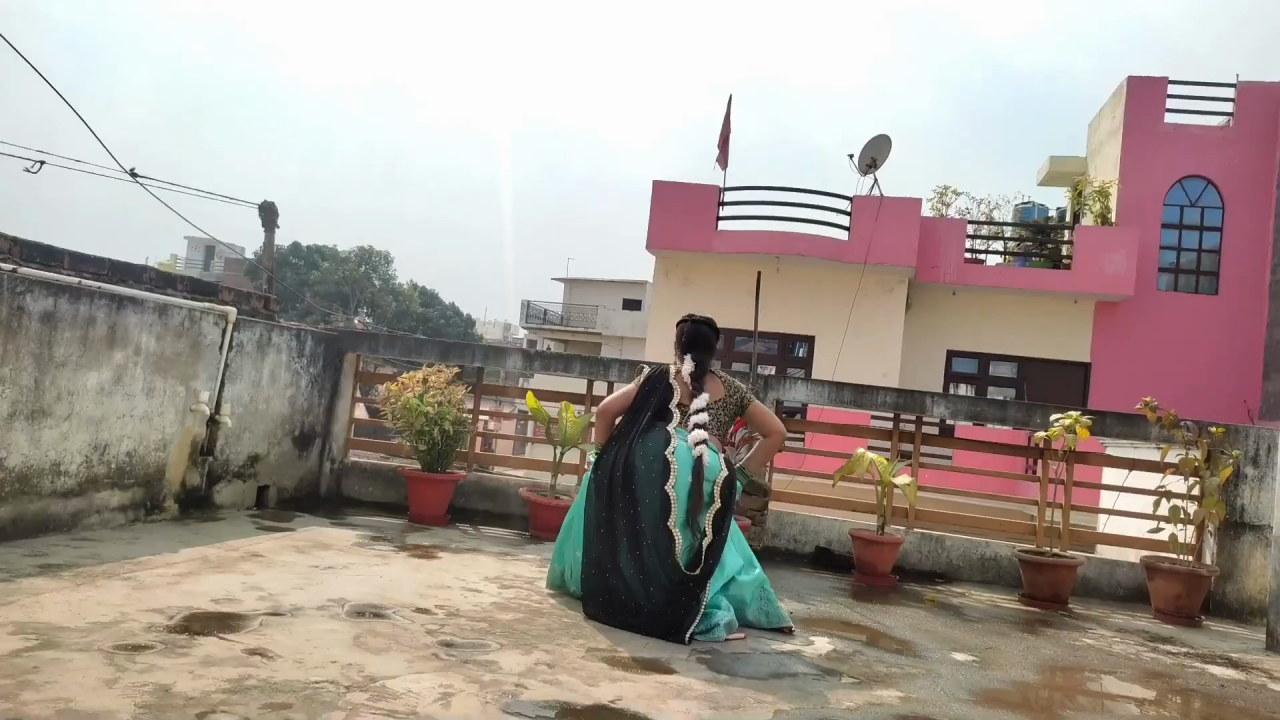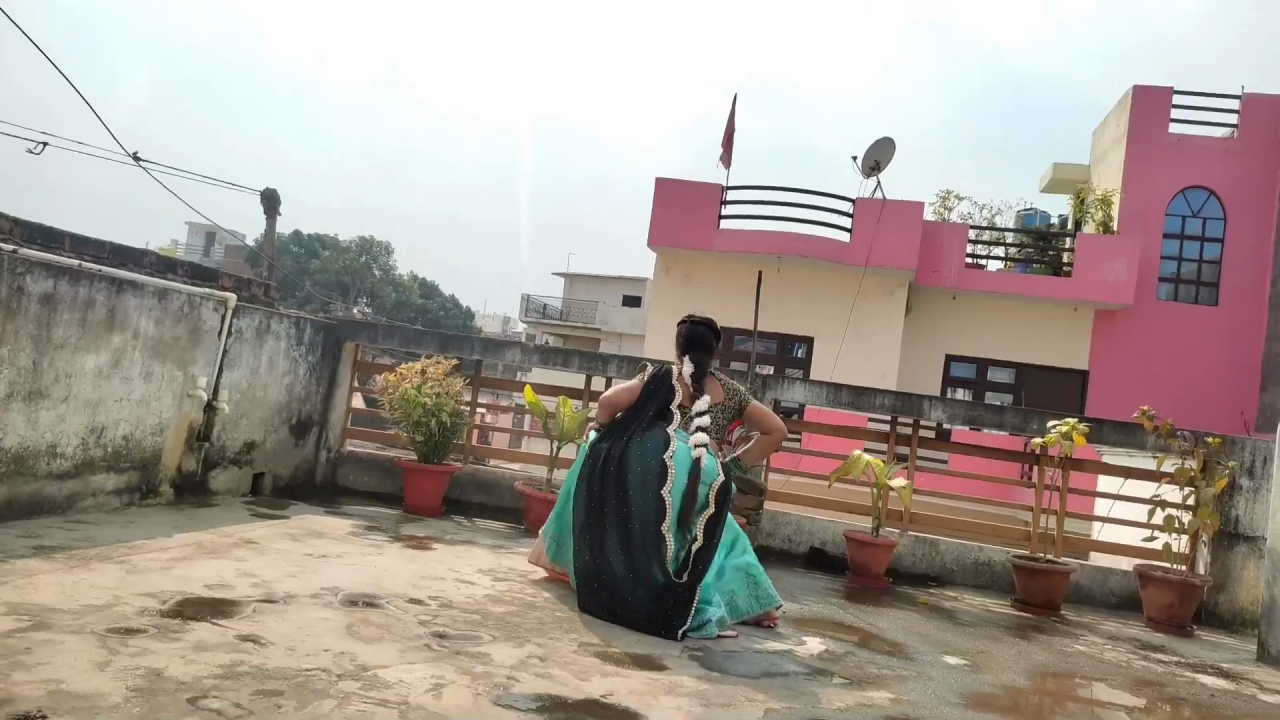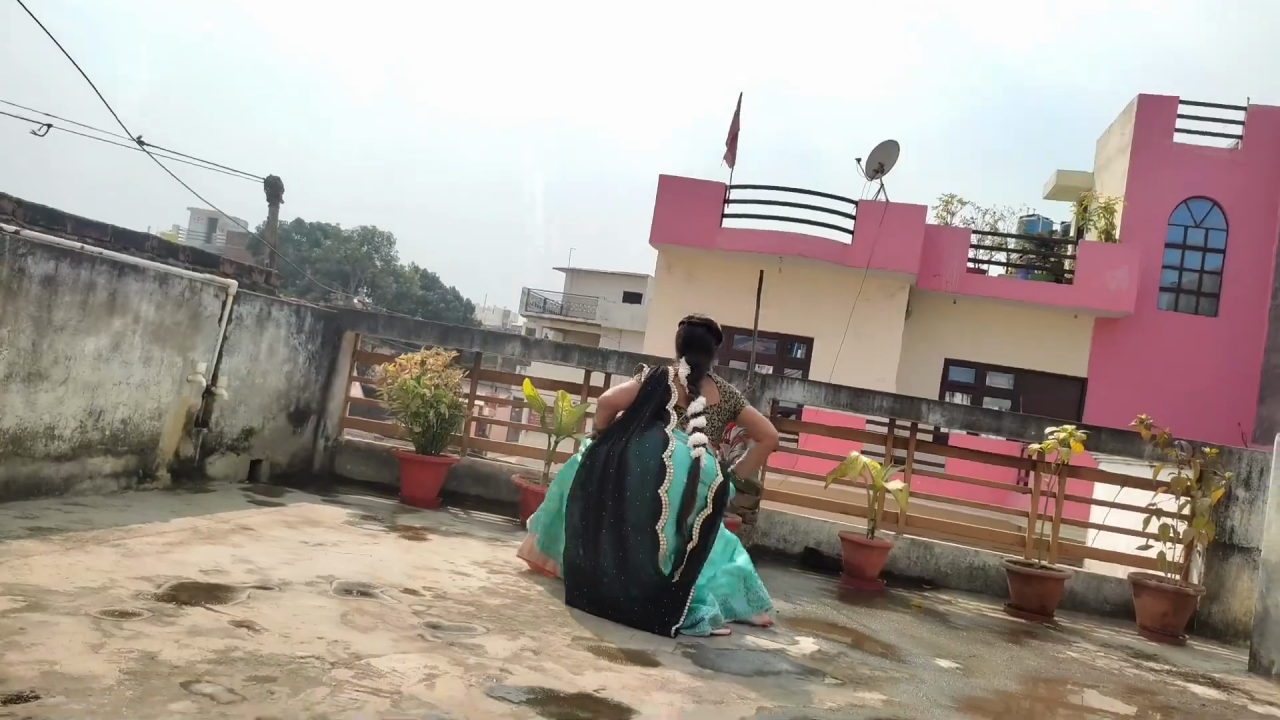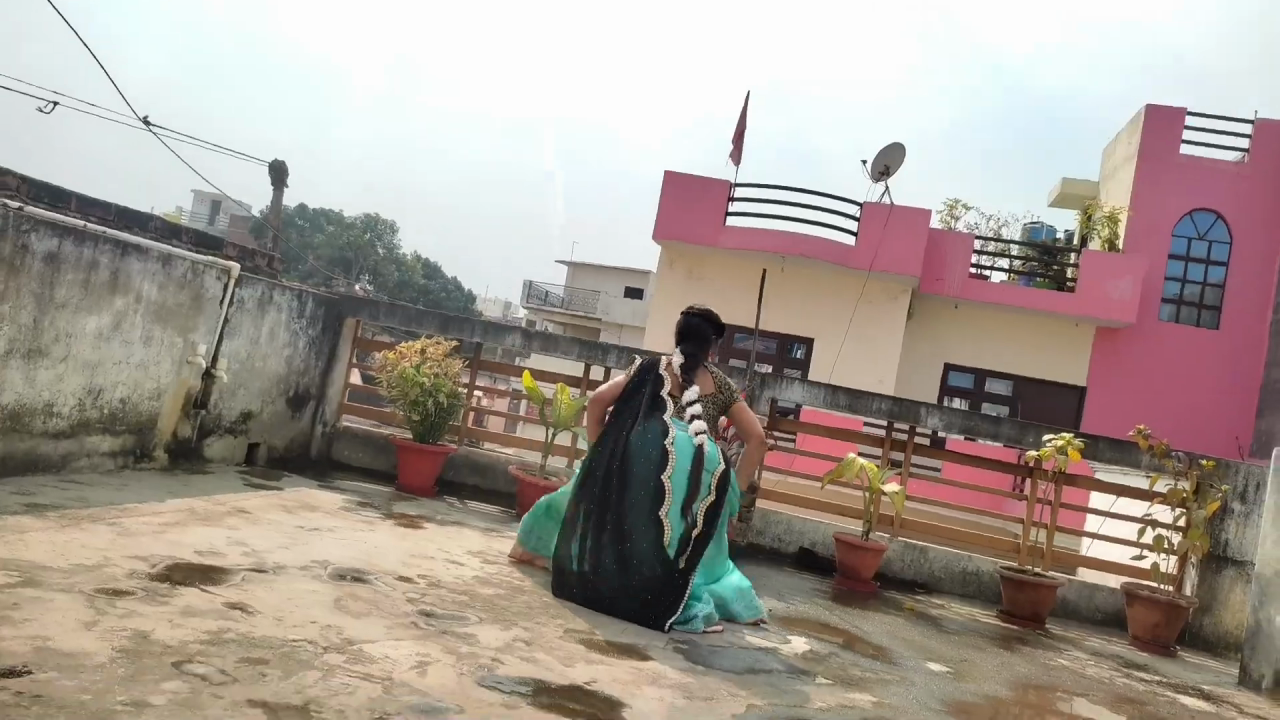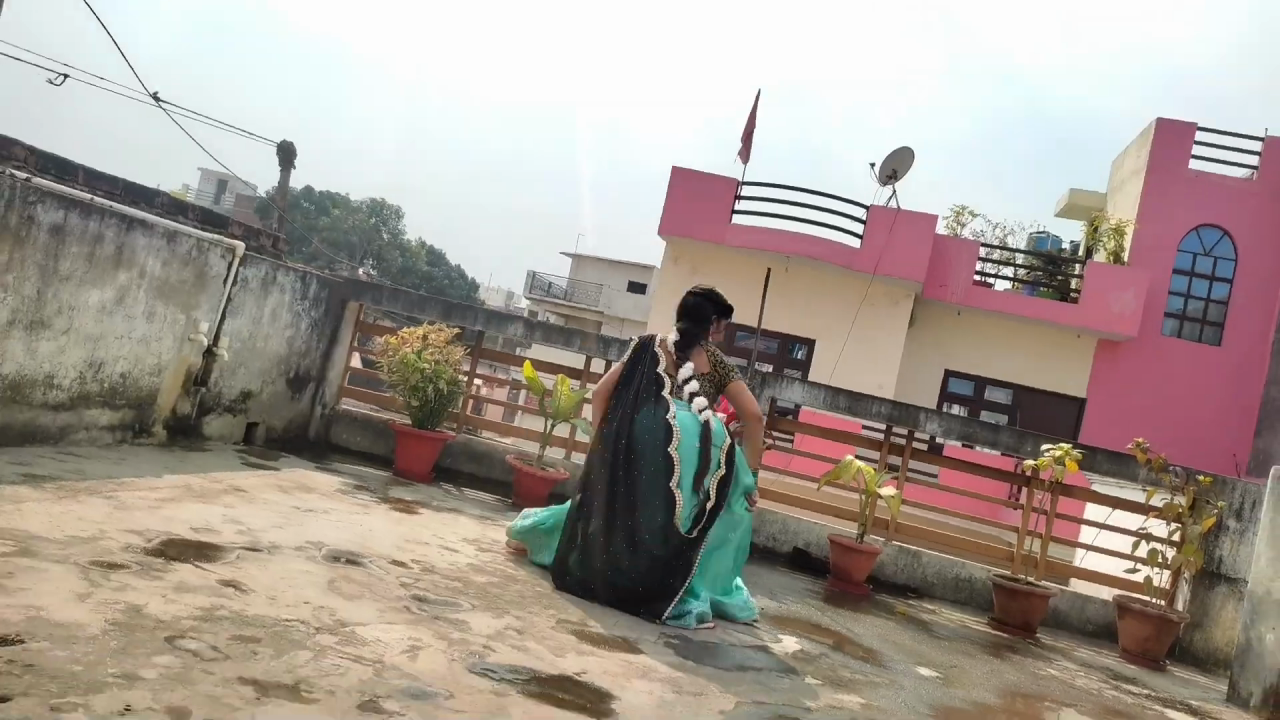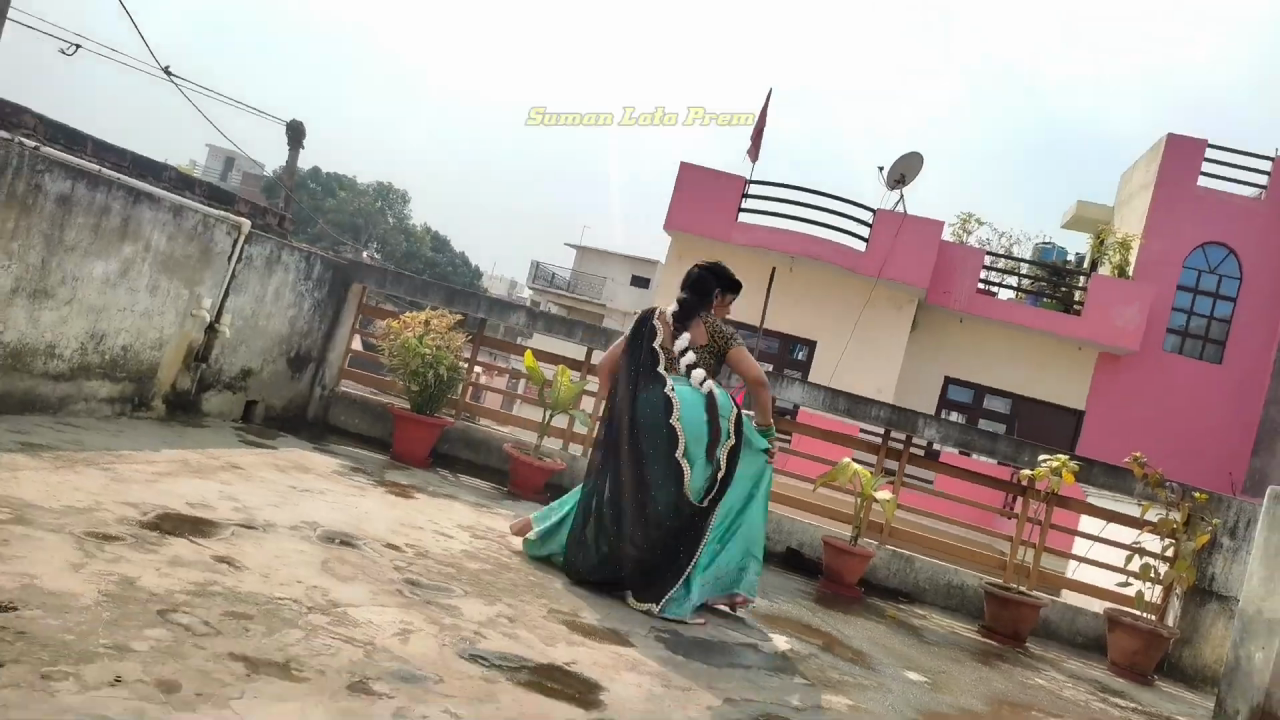
dt=0.1s
person 1, frame 1
left shoulder: (659, 377)
right shoulder: (732, 388)
left elbow: (607, 410)
right elbow: (776, 434)
left wrist: (603, 454)
right wrist: (743, 471)
left hip: (654, 465)
right hip: (708, 475)
person 1, frame 2
left shoulder: (661, 376)
right shoulder: (731, 390)
left elbow: (608, 402)
right elbow: (776, 431)
left wrist: (602, 438)
right wrist: (737, 465)
left hip: (651, 466)
right hip: (703, 478)
person 1, frame 3
left shoulder: (659, 377)
right shoulder: (727, 393)
left elbow: (608, 404)
right elbow: (769, 438)
left wrist: (601, 444)
right wrist: (735, 472)
left hip: (649, 463)
right hip: (700, 478)
person 1, frame 4
left shoulder: (650, 368)
right shoulder: (721, 384)
left elbow: (597, 401)
right elbow: (756, 438)
left wrist: (598, 452)
right wrist: (735, 489)
left hip: (650, 454)
right hip: (702, 466)
right knee: (683, 539)
person 1, frame 5
left shoulder: (649, 347)
right shoulder: (717, 360)
left elbow: (601, 394)
right elbow: (752, 414)
left wrist: (602, 446)
right wrist: (750, 472)
left hip: (650, 437)
right hip: (702, 453)
left knee: (620, 507)
right knee: (677, 531)
person 1, frame 6
left shoulder: (652, 319)
right shoulder: (720, 331)
left elbow: (606, 367)
right elbow: (758, 380)
left wrist: (613, 416)
right wrist: (765, 429)
left hip: (653, 410)
right hip: (708, 415)
left knee: (631, 490)
right knee: (683, 507)
right ankle: (671, 595)
